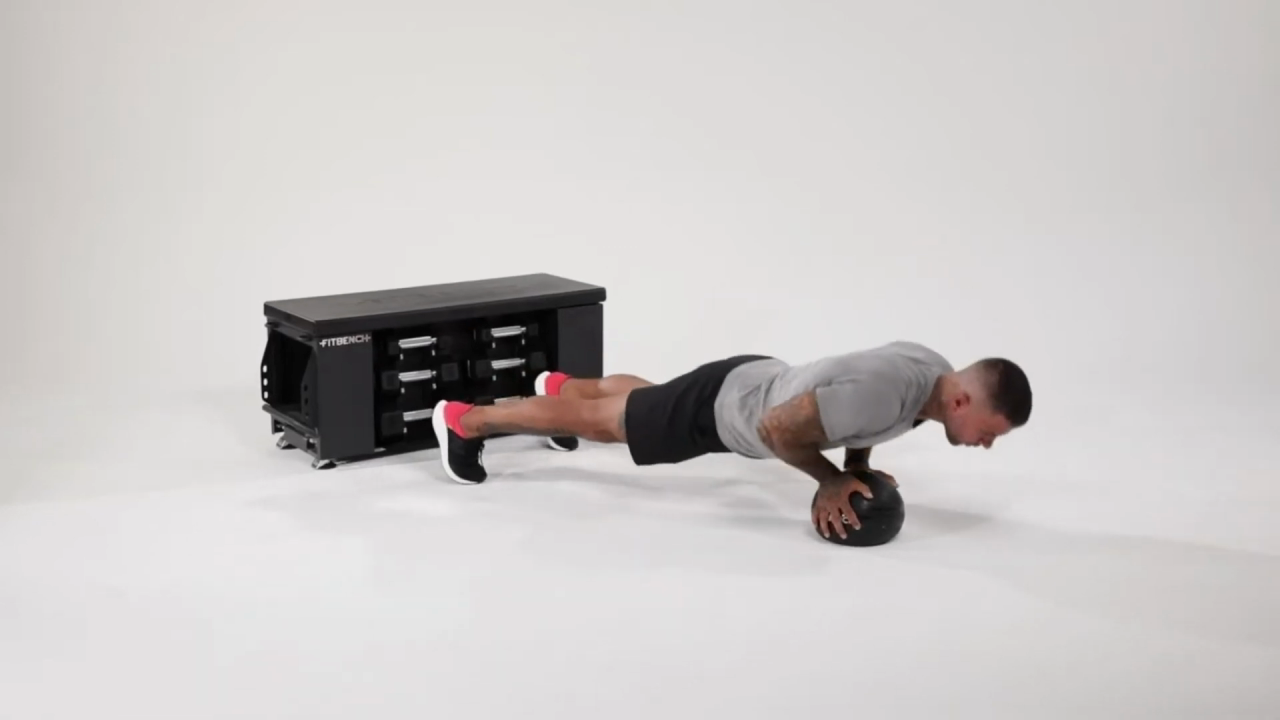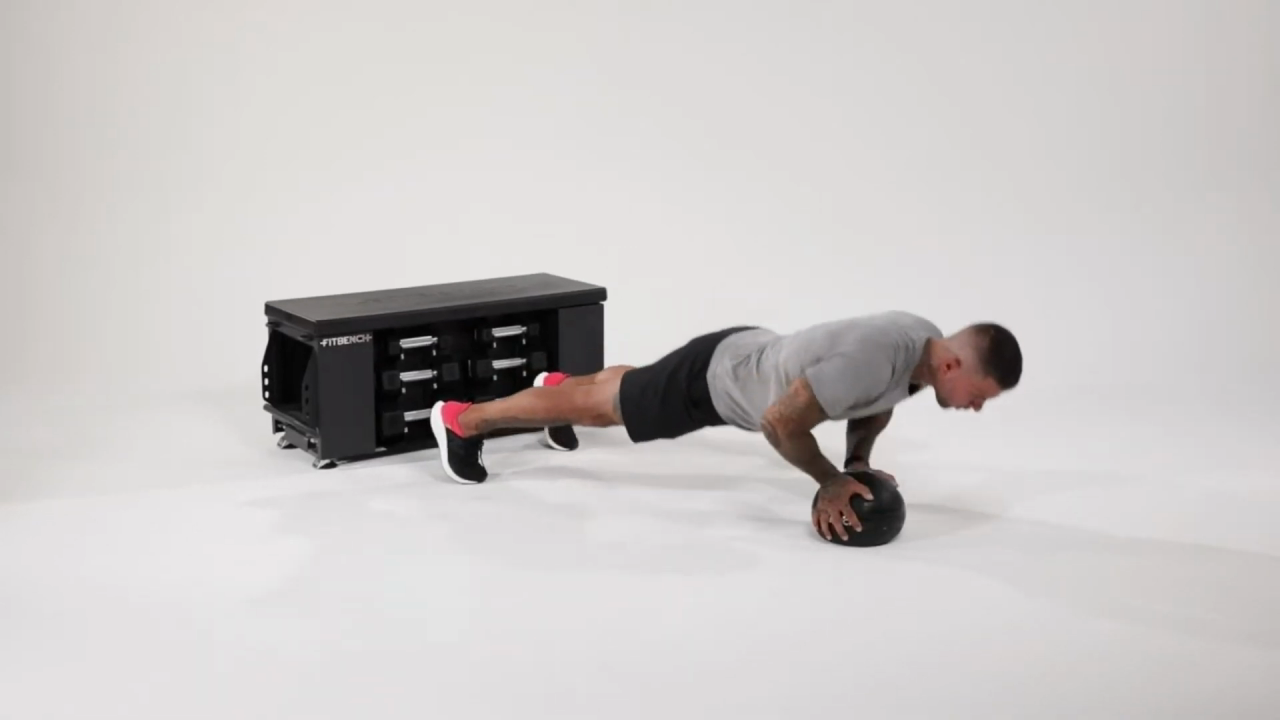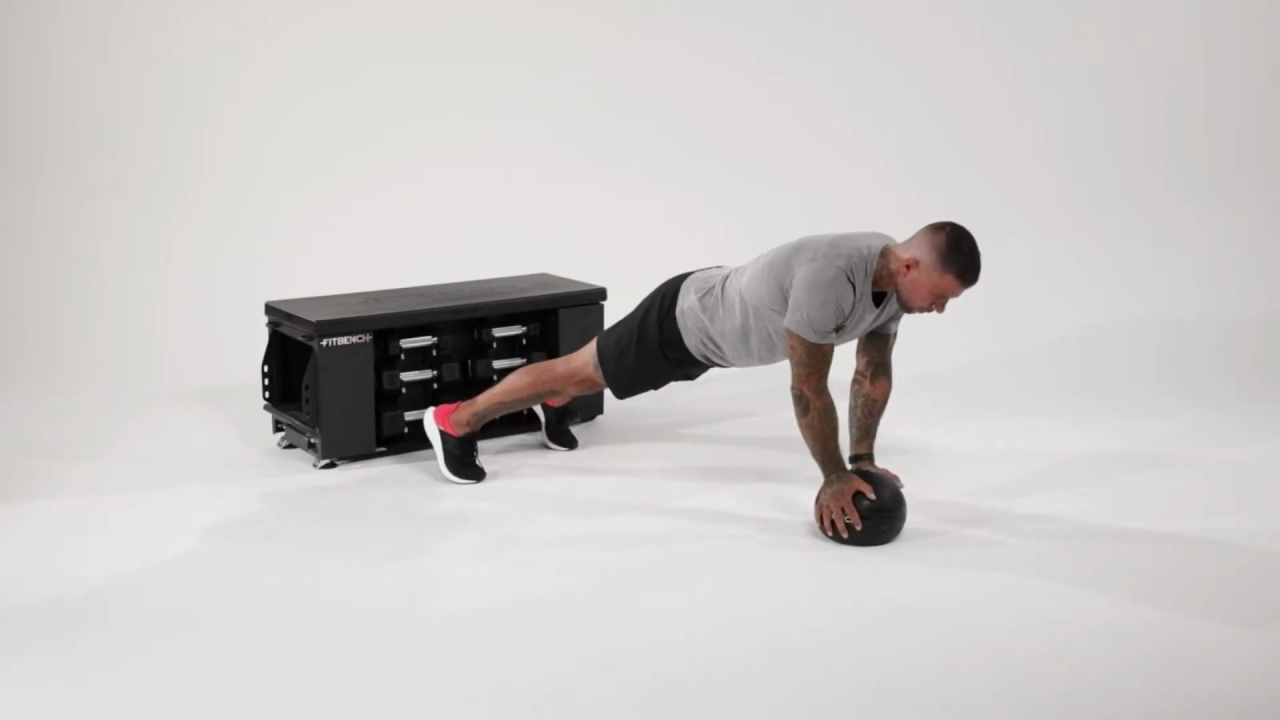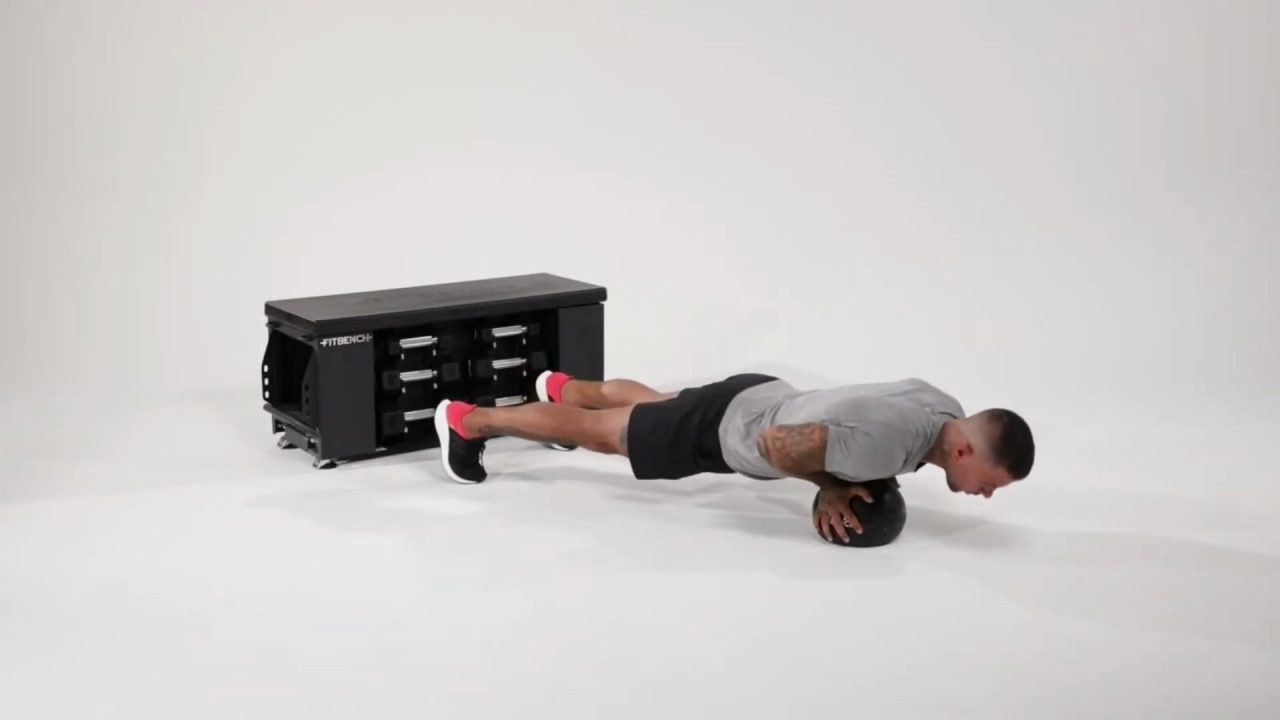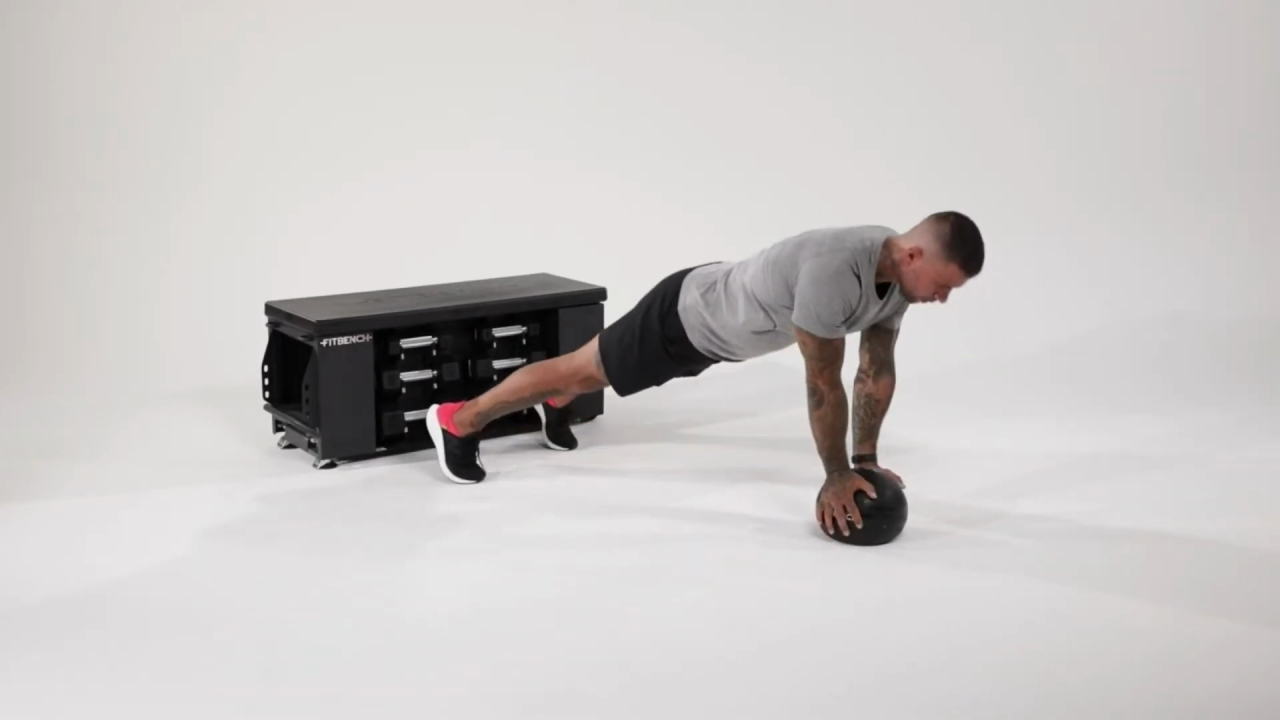
dt=1s
person 1, frame 1
left shoulder: (932, 371)
right shoulder: (883, 396)
right elbow: (776, 429)
left wrist: (860, 467)
right wrist: (832, 480)
left hip: (754, 380)
right hip: (719, 410)
left knee: (639, 394)
right knee: (599, 422)
left ankle: (559, 384)
right ankle: (463, 420)
person 1, frame 2
left shoulder: (924, 342)
right shoulder: (872, 362)
left elbow: (877, 401)
right elbow: (779, 421)
left wrist: (858, 464)
right wrist: (831, 483)
left hip: (749, 358)
right hip: (715, 378)
left knee: (634, 383)
right knee: (595, 407)
left ankle: (560, 382)
right ankle: (461, 419)
person 1, frame 3
left shoulder: (894, 279)
right shoulder: (830, 278)
left elbow: (874, 373)
right elbow: (808, 390)
left wrist: (864, 459)
right wrist: (835, 479)
left hip: (713, 325)
right hip: (685, 320)
left knee: (597, 371)
right knee: (581, 371)
left ankle: (553, 403)
right ankle: (455, 421)
person 1, frame 4
left shoulder: (943, 410)
right shoulder: (887, 444)
right elbow: (777, 445)
left wrist: (862, 471)
right wrist: (831, 487)
left hip: (760, 398)
right hip: (724, 430)
left knee: (650, 402)
right knee: (600, 433)
left ankle: (561, 387)
right ankle: (466, 420)
person 1, frame 5
left shoulder: (894, 273)
right shoulder: (834, 271)
left elbow: (877, 370)
right elbow: (823, 384)
left wrist: (866, 459)
right wrist: (838, 479)
left hip: (716, 322)
right hip: (686, 315)
left knee: (598, 368)
right knee: (586, 369)
left ankle: (555, 408)
right ankle: (457, 421)
